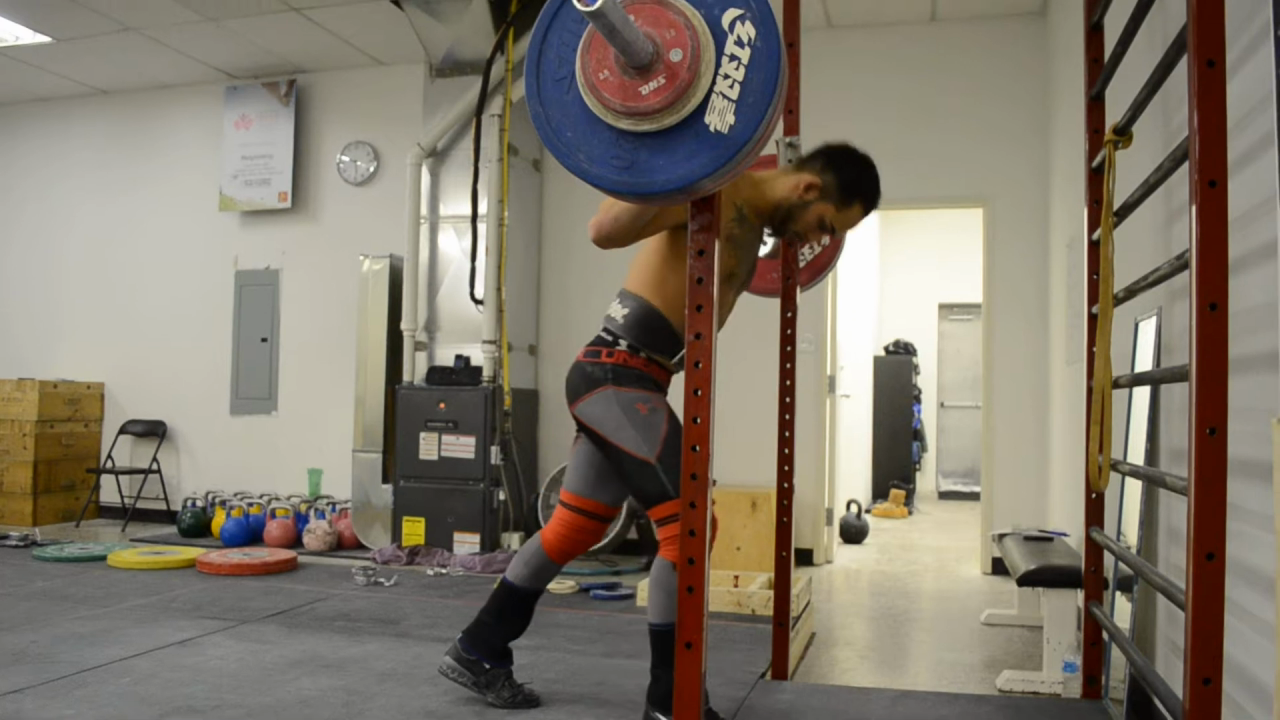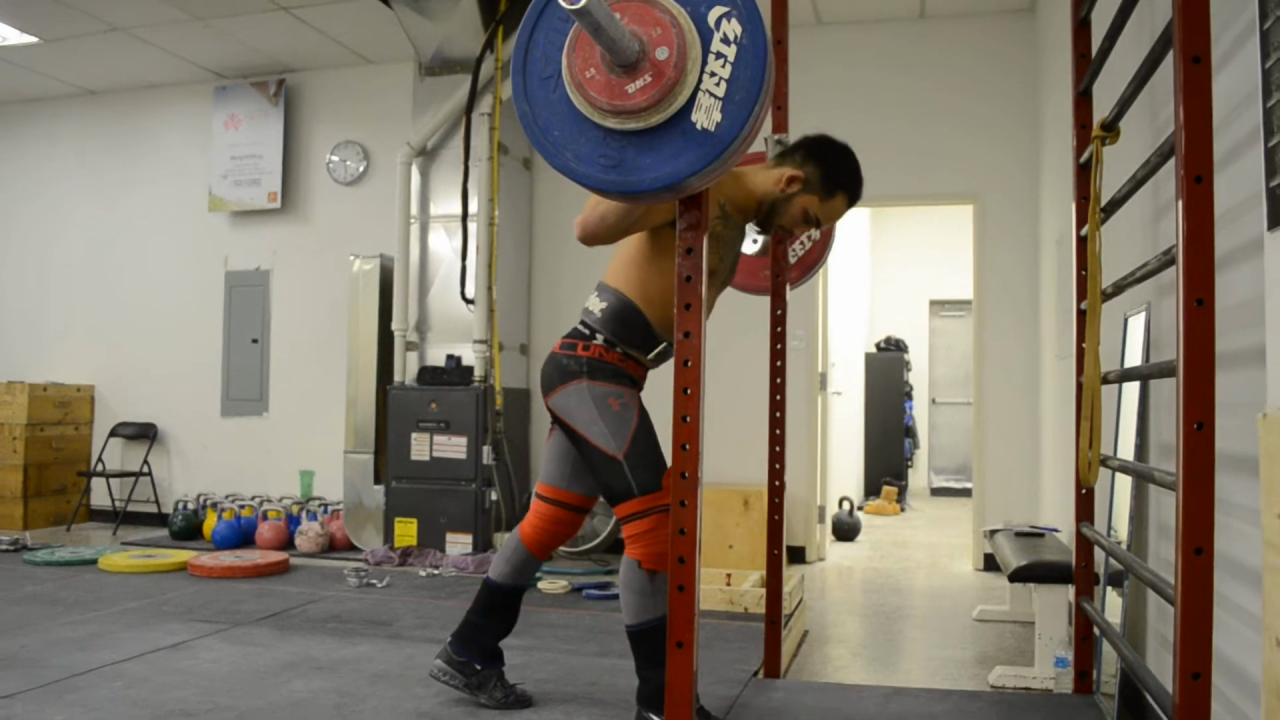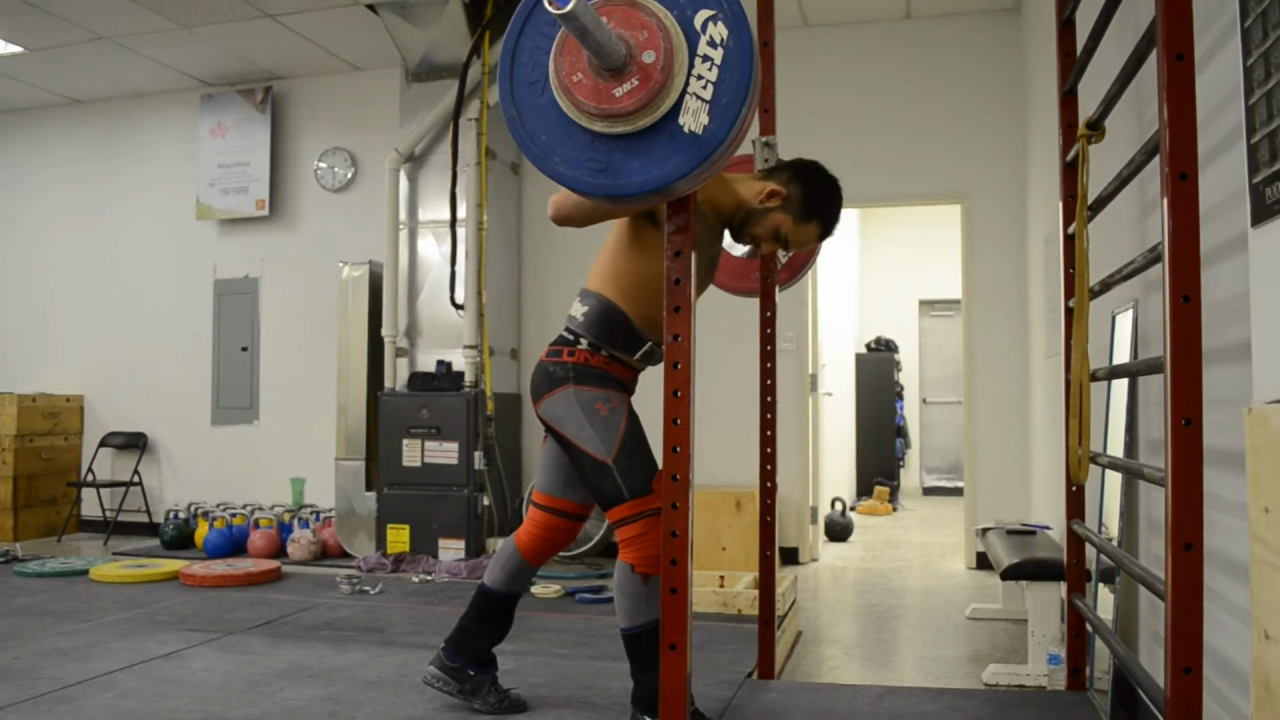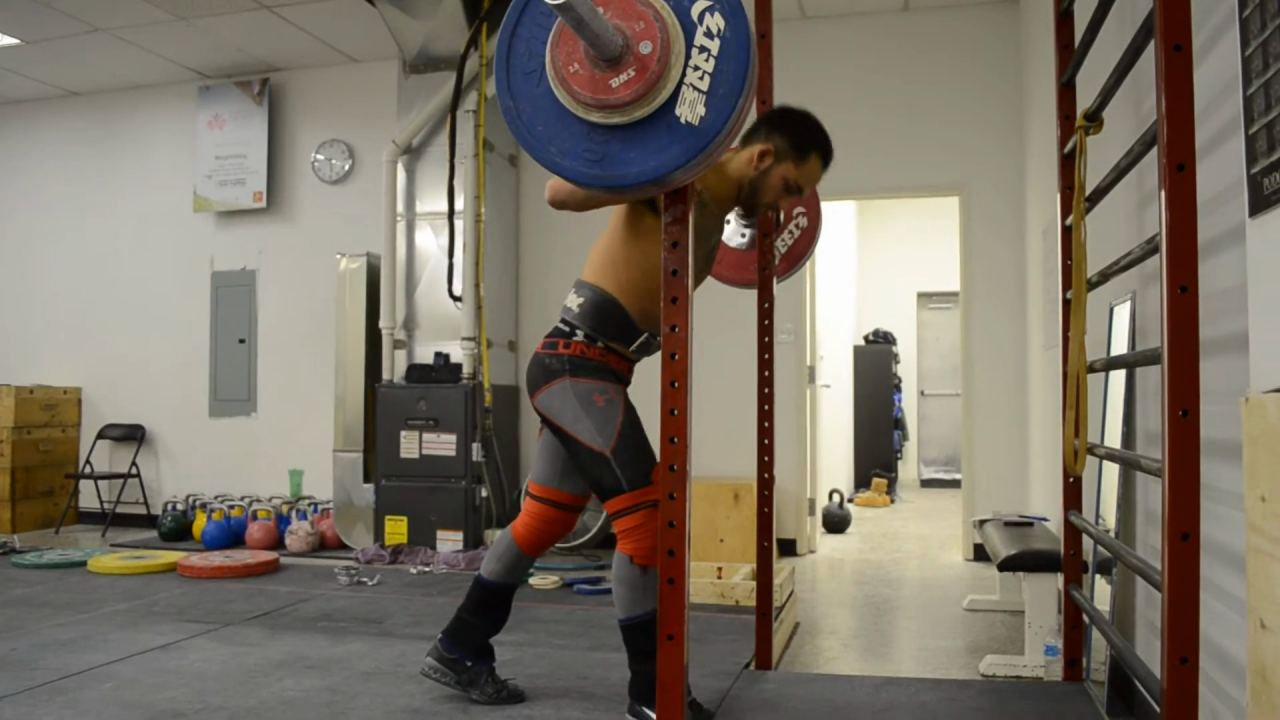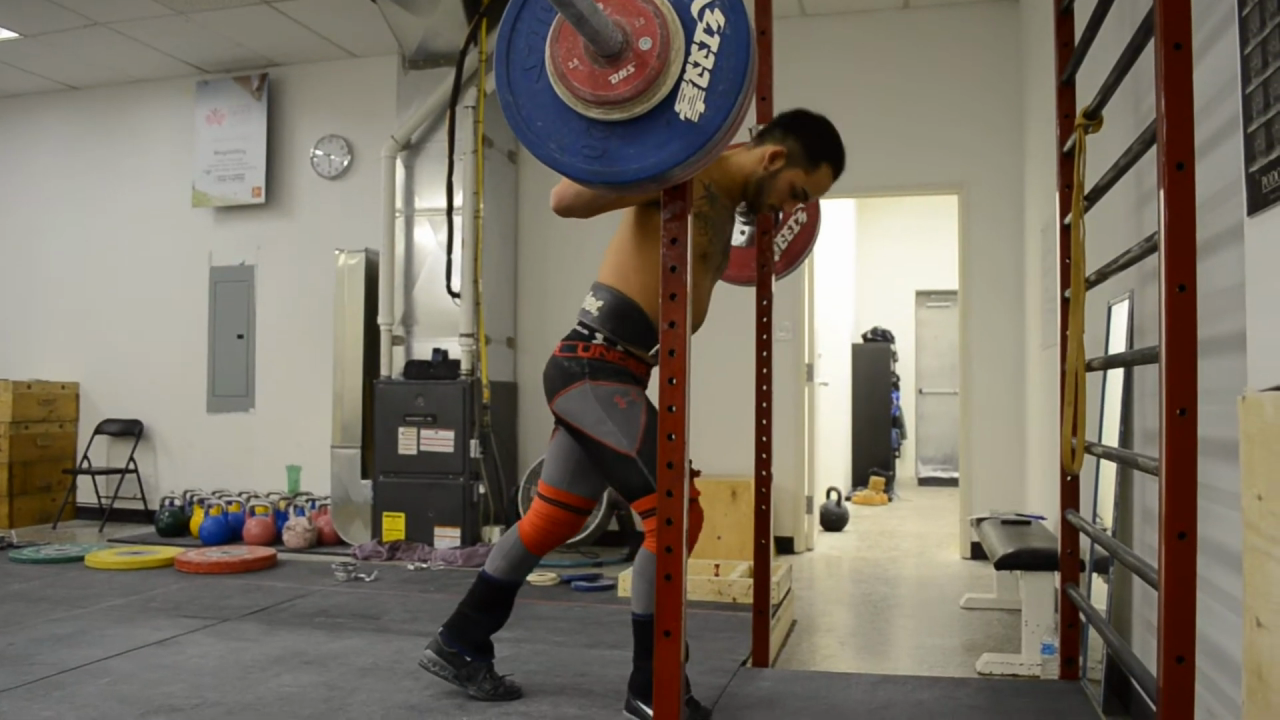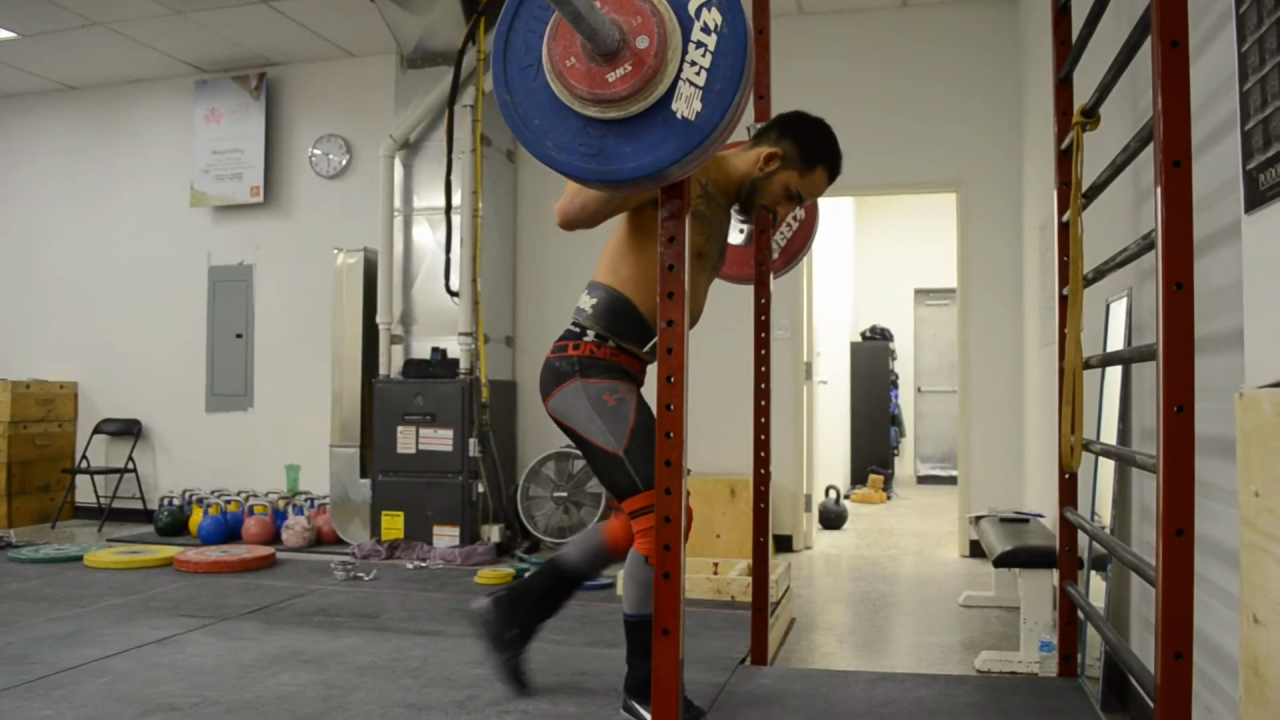
dt=0.4s
person 1, frame 1
left shoulder: (748, 216)
right shoulder: (714, 189)
right elbow: (606, 230)
left hip: (623, 378)
right hip: (615, 373)
left knee: (575, 526)
right knee: (685, 524)
left ankle: (477, 652)
person 1, frame 2
left shoulder: (732, 212)
right elbow: (591, 227)
left hip: (604, 374)
right hip: (591, 368)
left knee: (551, 521)
right knee: (655, 524)
left ankle: (468, 653)
person 1, frame 3
left shoulder: (712, 216)
right elbow: (563, 209)
left hip: (592, 377)
right hip: (580, 372)
left knee: (549, 527)
right knee: (647, 527)
left ankle: (461, 660)
person 1, frame 4
left shoulder: (714, 206)
right elbow: (560, 192)
left hip: (590, 369)
right hip: (576, 364)
left knee: (545, 518)
right knee: (645, 517)
left ankle: (459, 650)
person 1, frame 5
left shoulder: (722, 200)
right elbow: (565, 199)
left hip: (602, 371)
right hip: (594, 366)
left knee: (553, 517)
left ankle: (458, 645)
person 1, frame 6
left shoulder: (719, 201)
right shoulder: (682, 169)
right elbow: (570, 211)
left hip: (606, 369)
right hip: (589, 364)
left knee: (641, 521)
right knee: (660, 517)
left ankle: (513, 613)
